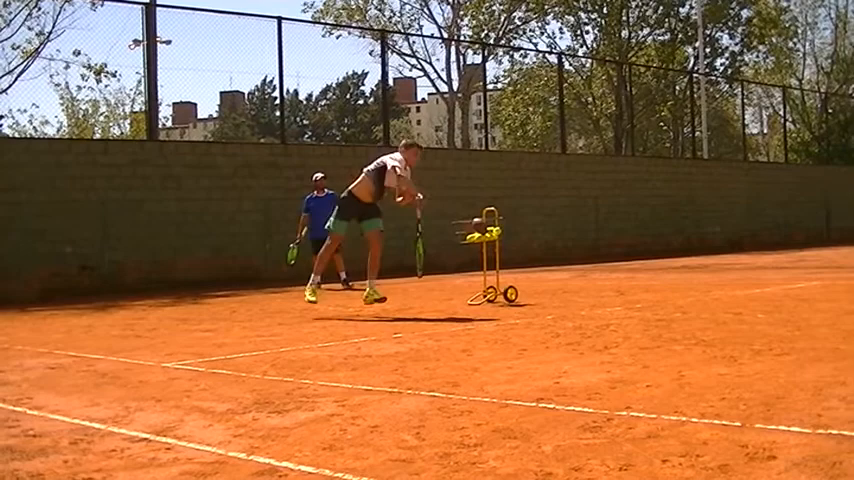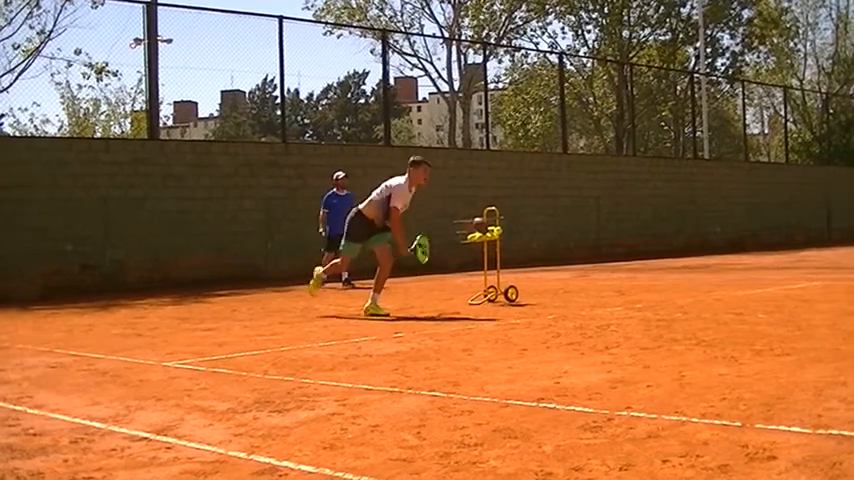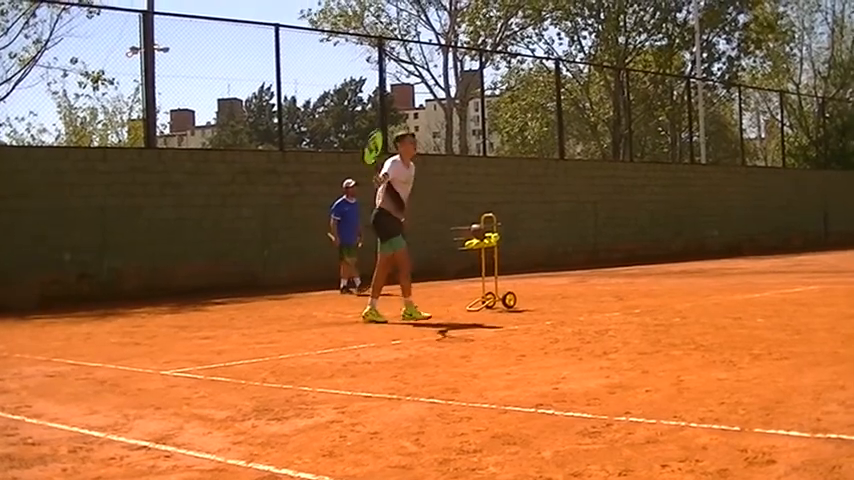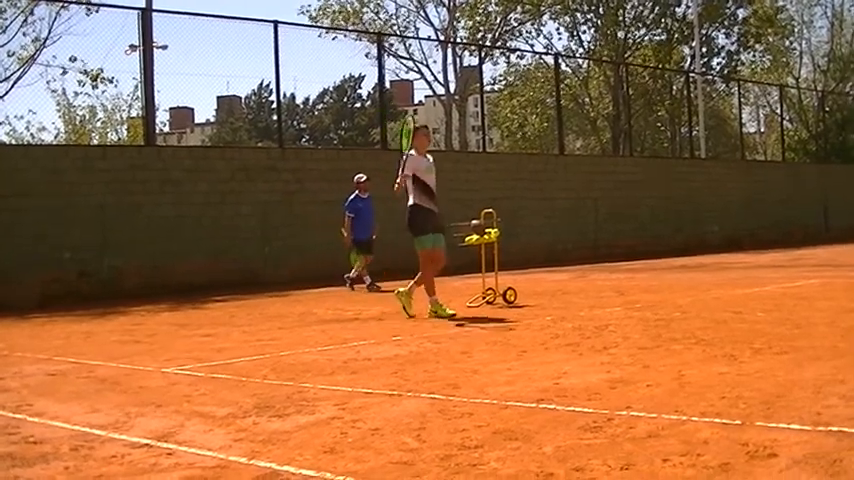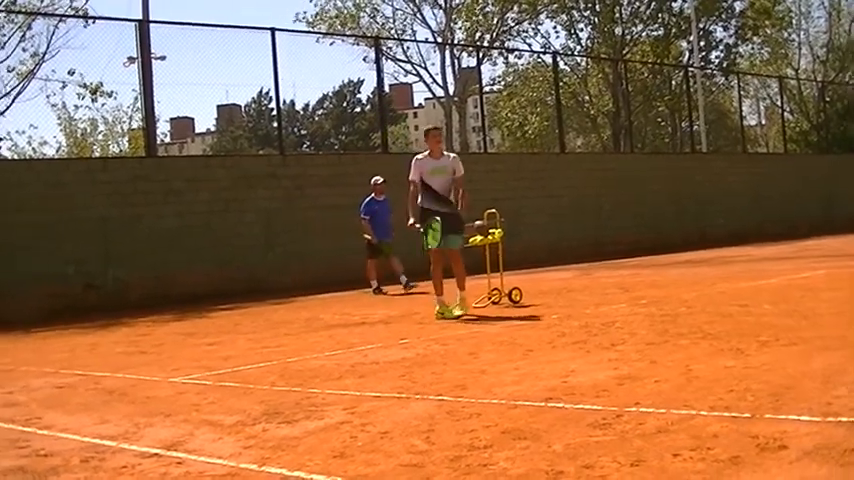
dt=0.4s
person 1, frame 1
left shoulder: (405, 171)
right shoulder: (394, 160)
left elbow: (401, 199)
right elbow: (400, 178)
left wrist: (411, 197)
right wrist: (415, 196)
left hip: (369, 205)
right hip: (352, 201)
left knee: (376, 245)
right knee: (333, 242)
left ankle: (371, 290)
right ankle: (313, 284)
person 1, frame 2
left shoulder: (409, 188)
right shoulder: (401, 186)
left elbow: (394, 218)
right elbow: (394, 222)
left wrist: (398, 244)
right wrist: (403, 247)
left hip: (376, 224)
right hip: (359, 220)
left knee: (387, 261)
right knee: (345, 263)
left ankle: (373, 304)
right ankle: (321, 275)
person 1, frame 3
left shoulder: (411, 167)
right shoulder: (393, 164)
right elbow: (381, 180)
left wrist: (403, 216)
right wrist: (380, 180)
left hip: (395, 220)
right hip: (384, 217)
left knee: (384, 266)
right knee: (405, 263)
left ankle: (371, 309)
right ankle: (409, 308)
person 1, frame 4
left shoulder: (429, 159)
right shoulder: (410, 157)
right elbow: (402, 180)
left wrist: (434, 209)
right wrist: (399, 186)
left hip: (432, 212)
right hip: (419, 212)
left knee: (440, 260)
right knee: (428, 260)
left ankle: (407, 292)
right ankle: (433, 304)
person 1, frame 5
left shoulder: (453, 159)
right shoulder: (419, 161)
left elbow: (460, 187)
right elbow: (414, 189)
left wrist: (460, 210)
right wrist: (413, 215)
left hip: (450, 213)
right hip: (429, 214)
left knee: (455, 258)
right knee: (436, 260)
left ankle: (461, 300)
right ankle: (441, 305)
person 2, frame 1
left shoulder: (332, 196)
right shoulder: (309, 199)
right elbow: (305, 217)
right wrist: (299, 232)
right hip: (316, 234)
left knee: (337, 255)
right knee: (317, 257)
left ankle: (344, 279)
person 2, frame 2
left shoulder: (349, 196)
right shoulder: (329, 197)
right elbow: (323, 214)
right wrist: (322, 227)
right hip: (333, 231)
right knee: (329, 254)
left ankle: (344, 278)
person 2, frame 3
left shoulder: (355, 204)
right shoulder: (339, 204)
right elbow: (333, 222)
left wrist: (359, 235)
right wrist: (336, 237)
left hip: (352, 239)
right hip: (343, 239)
left knee: (348, 262)
right knee: (350, 261)
left ankle: (343, 286)
right ankle: (358, 284)
person 2, frame 4
left shoulder: (368, 197)
right shoulder: (353, 200)
right elbow: (348, 219)
left wrist: (373, 228)
right wrist: (348, 235)
left hip: (368, 235)
right hip: (357, 236)
left knee: (368, 258)
right knee: (362, 259)
left ankle: (351, 276)
right ankle: (368, 282)
person 2, frame 5
left shoulder: (385, 201)
right shoulder: (368, 203)
right elbow: (364, 222)
left wrist: (391, 232)
right wrist: (372, 236)
left hip: (386, 238)
right hip: (374, 239)
left knee: (393, 258)
right knee: (372, 262)
left ankle: (405, 282)
right ankle: (374, 286)
